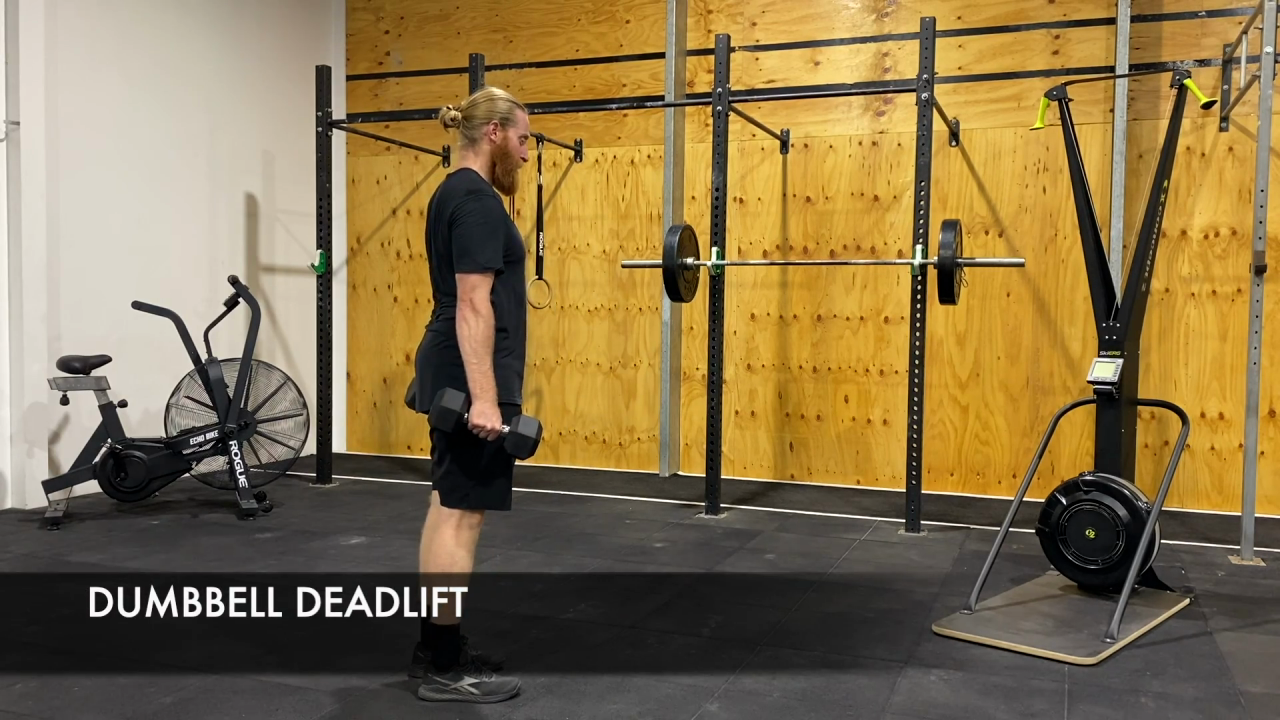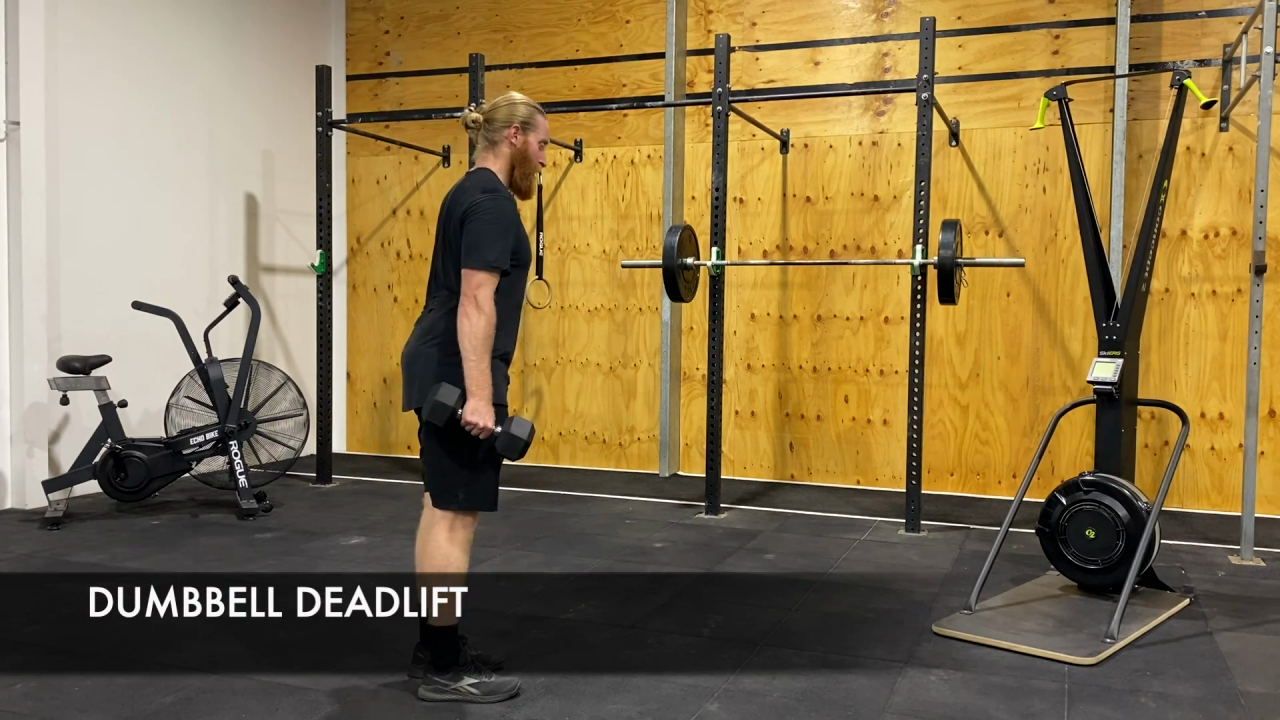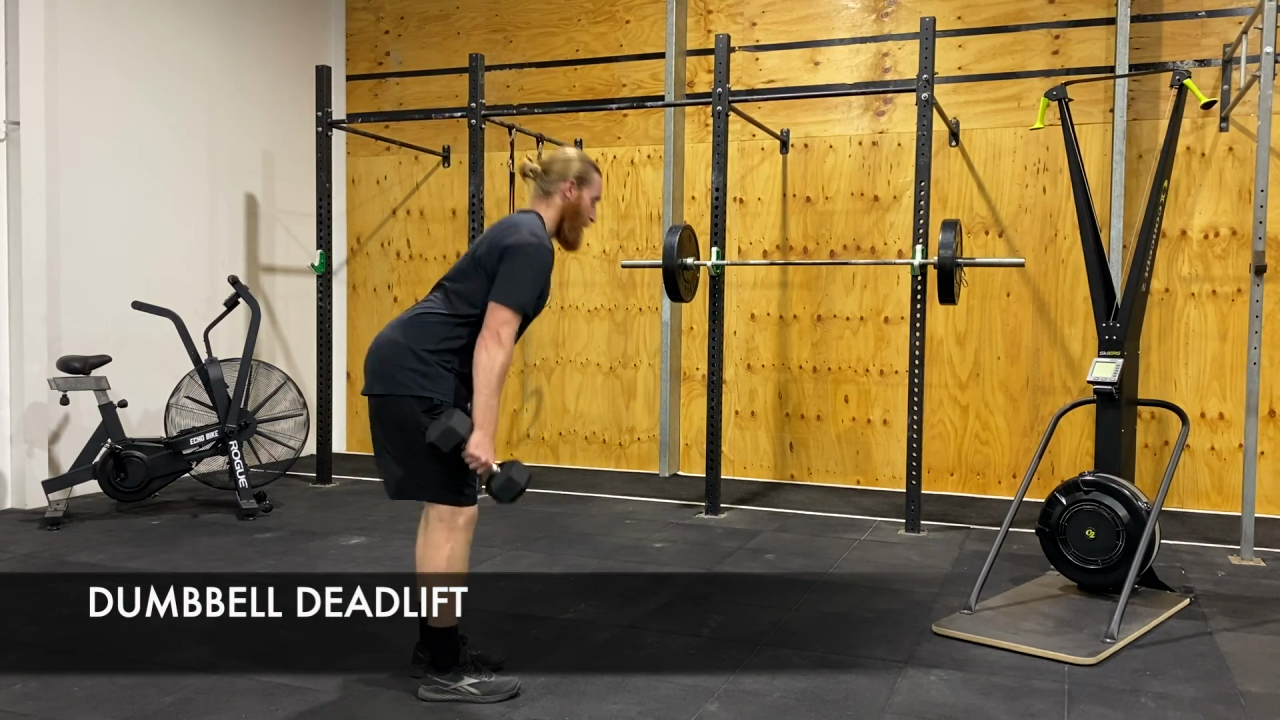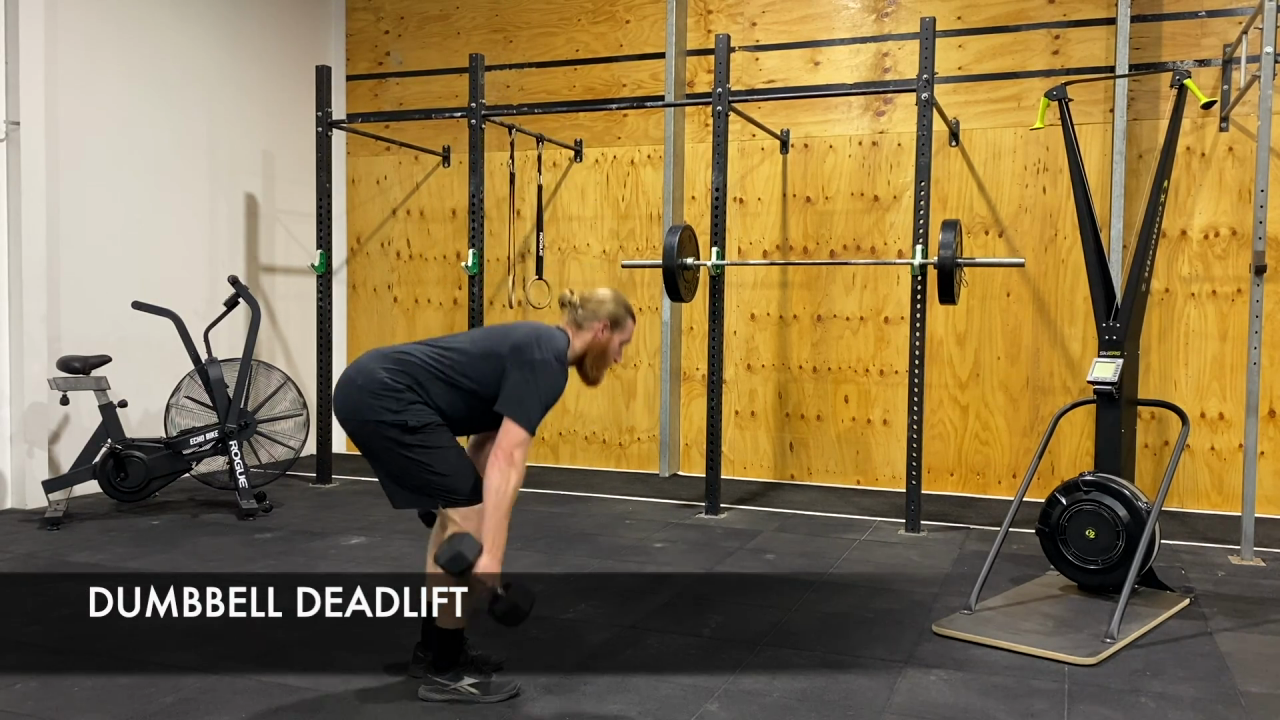
dt=0.4s
person 1, frame 1
left shoulder: (454, 195)
right shoulder: (477, 201)
right elbow: (474, 306)
right wrist: (485, 398)
left hip: (452, 374)
right hip: (470, 380)
left knee: (448, 507)
right knee: (462, 514)
left ankle: (436, 646)
right ankle: (444, 666)
person 1, frame 2
left shoulder: (470, 194)
right shoulder: (491, 201)
right elbow: (475, 303)
right wrist: (480, 396)
left hip: (442, 370)
right hip: (459, 377)
left knee: (443, 508)
right knee: (455, 515)
left ankle: (436, 646)
right ankle: (444, 666)
person 1, frame 3
left shoulder: (518, 233)
right shoulder: (531, 245)
right elbow: (494, 341)
left wrist: (473, 421)
right wrist: (483, 432)
left hip: (408, 364)
right hip: (418, 372)
left knee: (445, 507)
right knee: (452, 510)
left ankle: (437, 646)
right ankle: (443, 667)
person 1, frame 4
left shoulder: (537, 345)
right shoulder: (546, 364)
left elbow: (490, 437)
right elbow: (507, 460)
left wrist: (467, 491)
right wrist: (490, 557)
left hip: (369, 389)
right hip: (383, 399)
left knee: (459, 509)
right knee: (468, 516)
left ankle: (436, 646)
right ankle: (445, 667)
